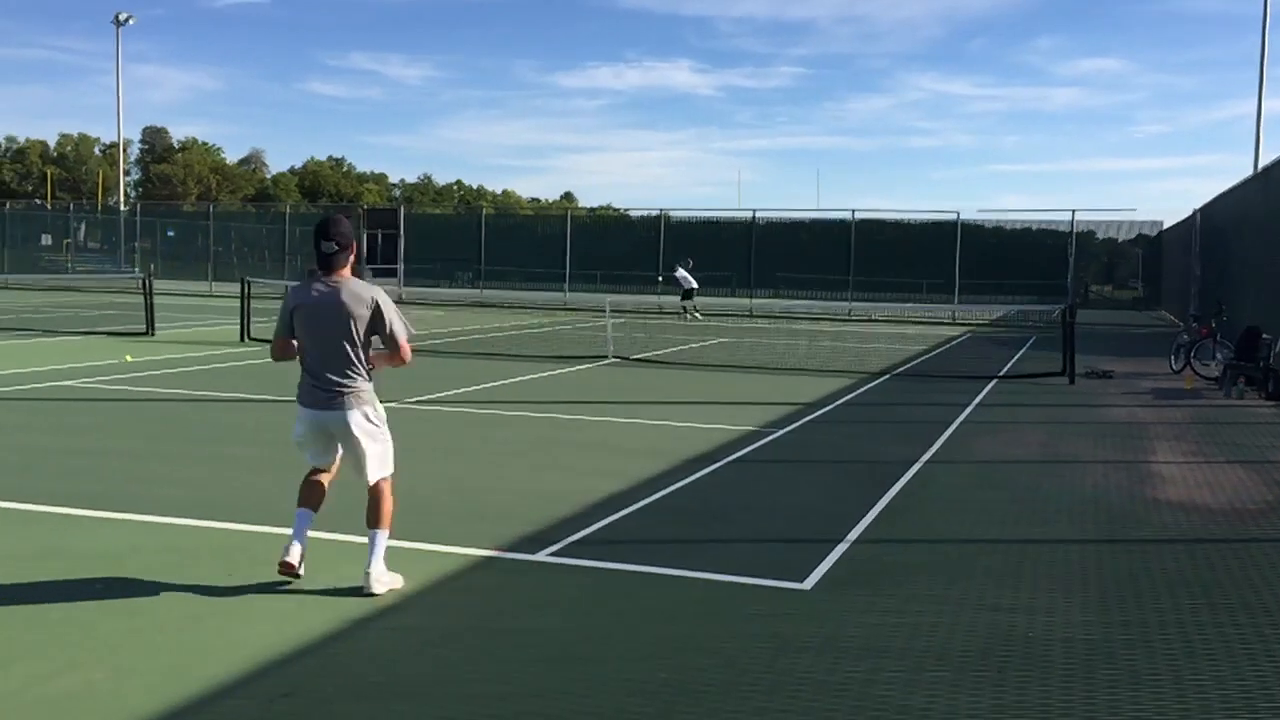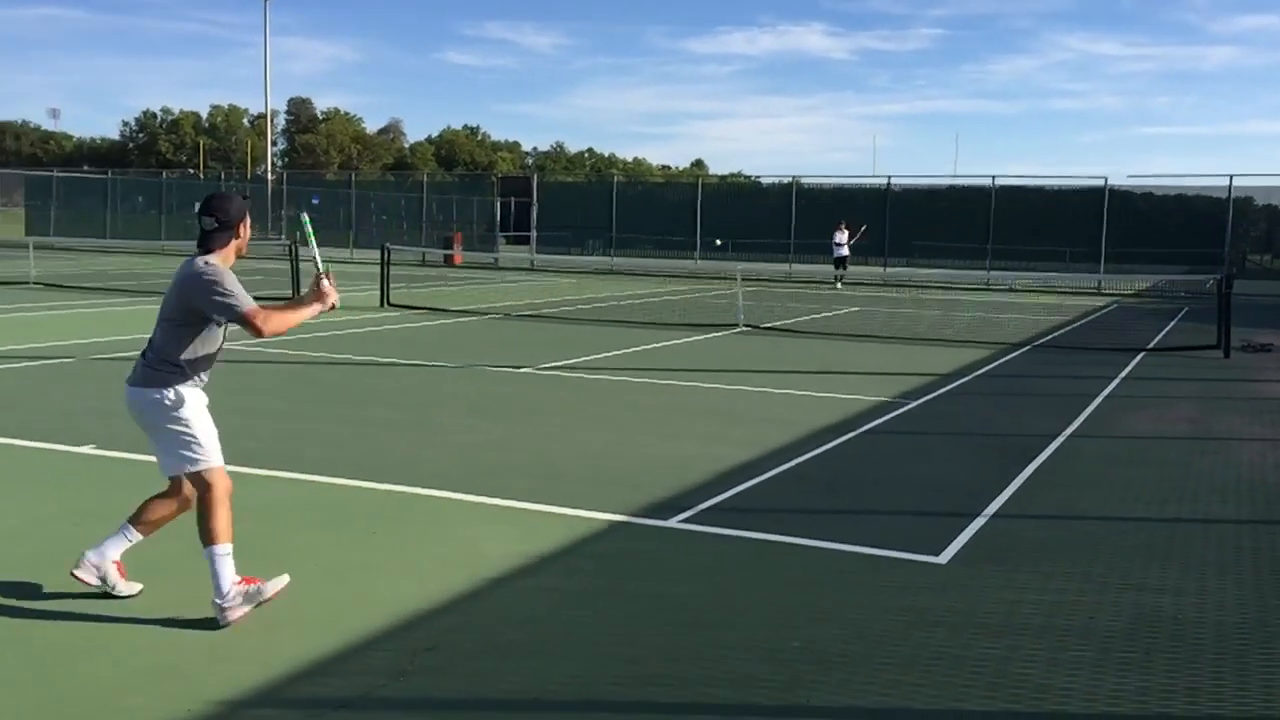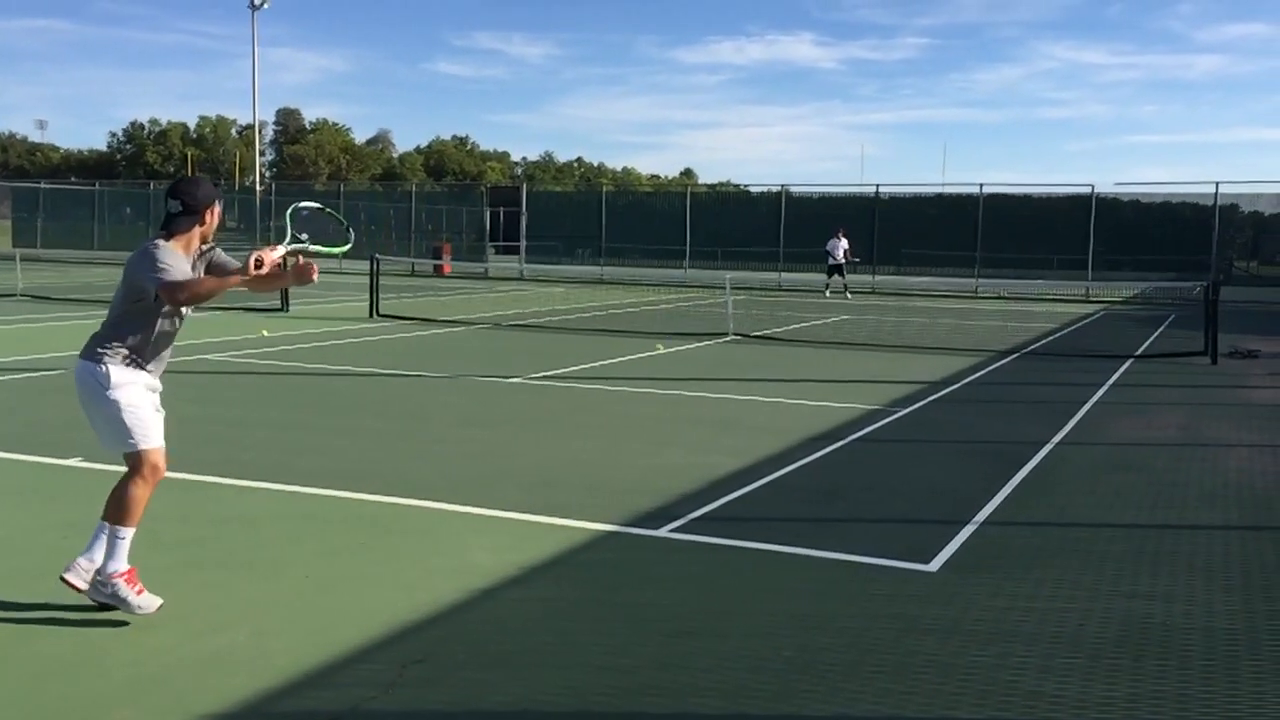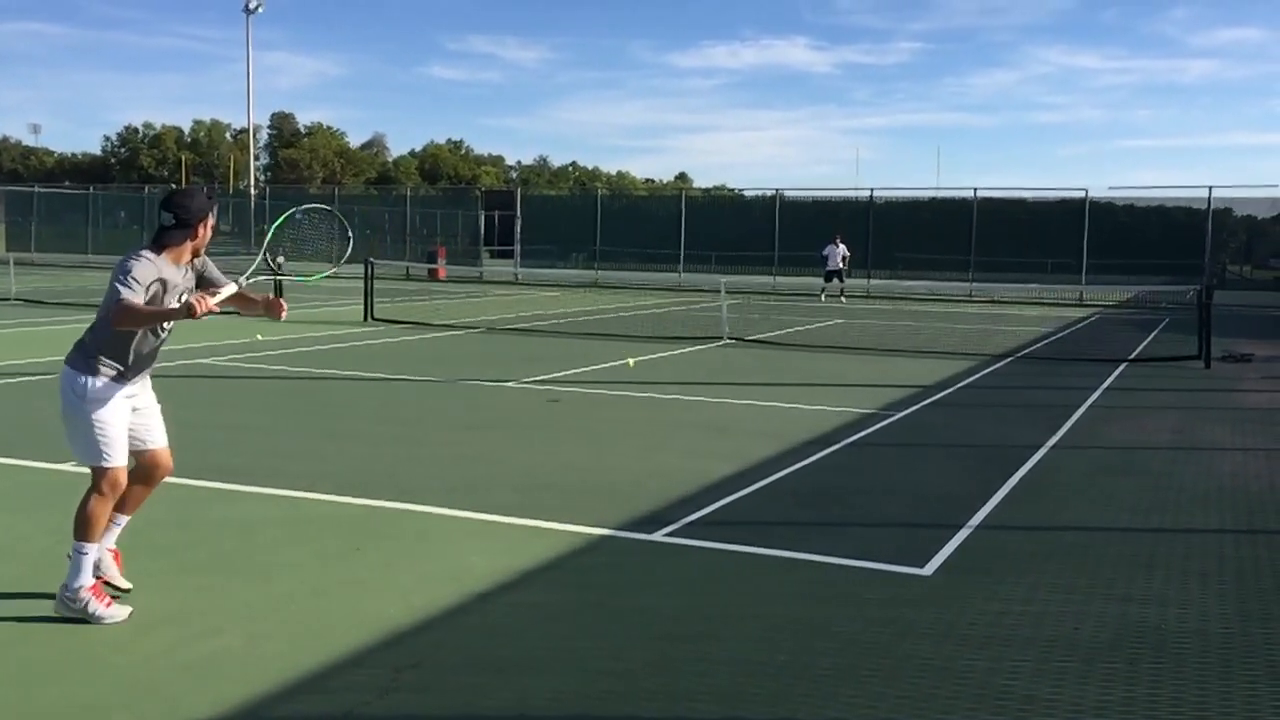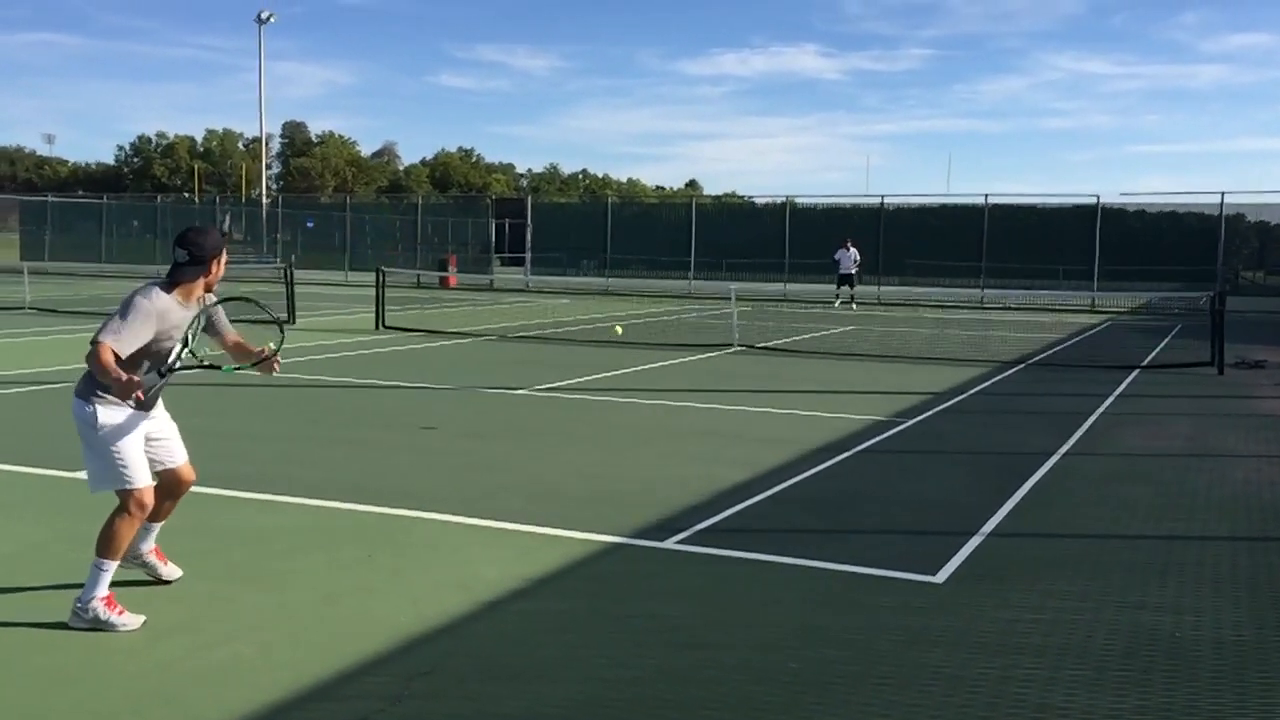
dt=1s
person 1, frame 1
left shoulder: (296, 297)
right shoulder: (372, 296)
left elbow: (279, 353)
right elbow: (403, 356)
left hip: (311, 408)
right hip: (355, 406)
left knee: (320, 471)
right knee: (380, 484)
left ankle: (295, 548)
right ankle: (376, 571)
person 1, frame 2
left shoulder: (213, 271)
right shoulder: (209, 274)
left elbow: (258, 315)
right elbow: (261, 326)
left wrist: (309, 296)
right wrist: (316, 307)
left hip: (156, 391)
right hip: (166, 392)
left knee: (183, 492)
right knee: (215, 483)
left ankle: (99, 560)
right ankle: (229, 591)
person 1, frame 3
left shoulder: (202, 252)
right shoulder: (157, 256)
left elbow: (252, 280)
right elbow: (178, 294)
left wrist: (289, 276)
right wrist: (237, 276)
left hip: (139, 375)
right hip: (109, 370)
left knee: (147, 469)
right knee: (148, 466)
left ankle: (90, 565)
right ankle: (112, 574)
person 1, frame 4
left shoulder: (195, 263)
right shoulder: (142, 266)
left elbow: (235, 296)
right elbow: (120, 315)
left wrist: (263, 305)
right wrist: (176, 311)
left hip: (132, 381)
right hip: (93, 380)
left knee: (156, 465)
right knee: (110, 479)
left ankle: (101, 548)
right ankle: (76, 591)
person 1, frame 5
left shoulder: (204, 301)
right shoulder: (149, 304)
left elbow: (231, 343)
right elbow: (99, 351)
left wrist: (258, 358)
right wrist: (118, 380)
left hip: (145, 405)
right hip: (106, 407)
left knee: (180, 478)
right knee: (139, 500)
left ankle: (141, 550)
right ankle: (91, 602)
